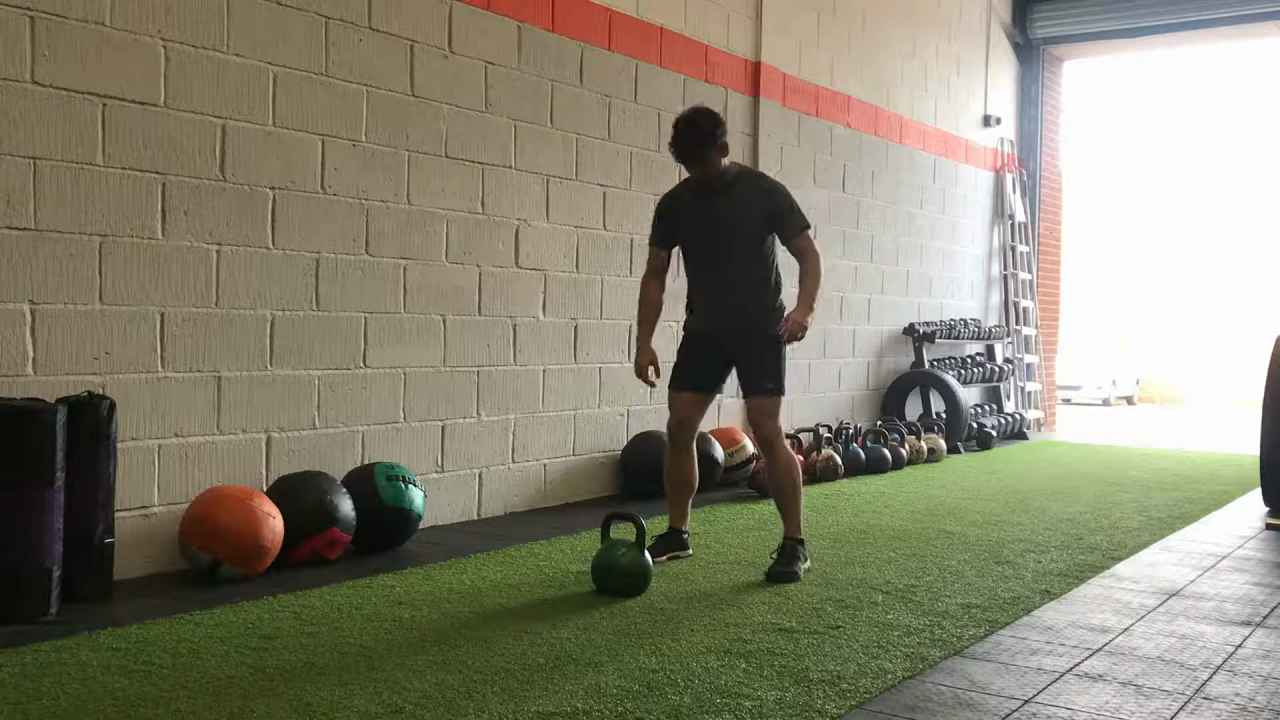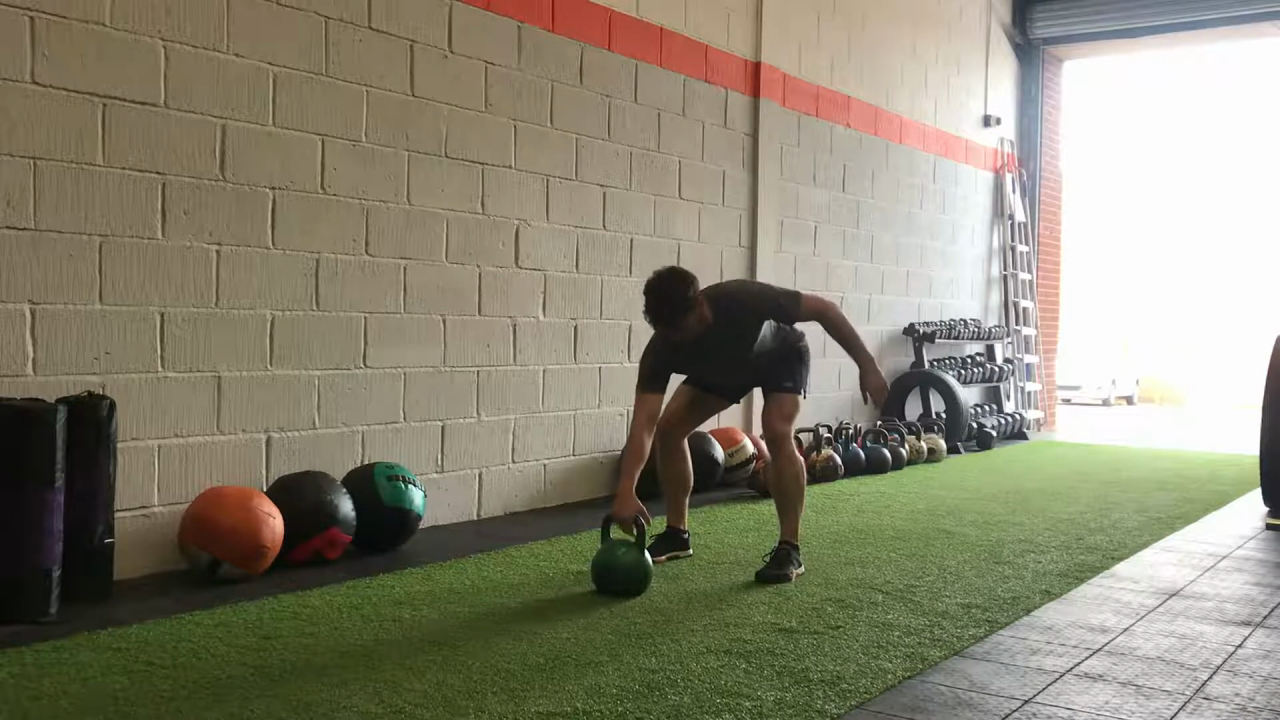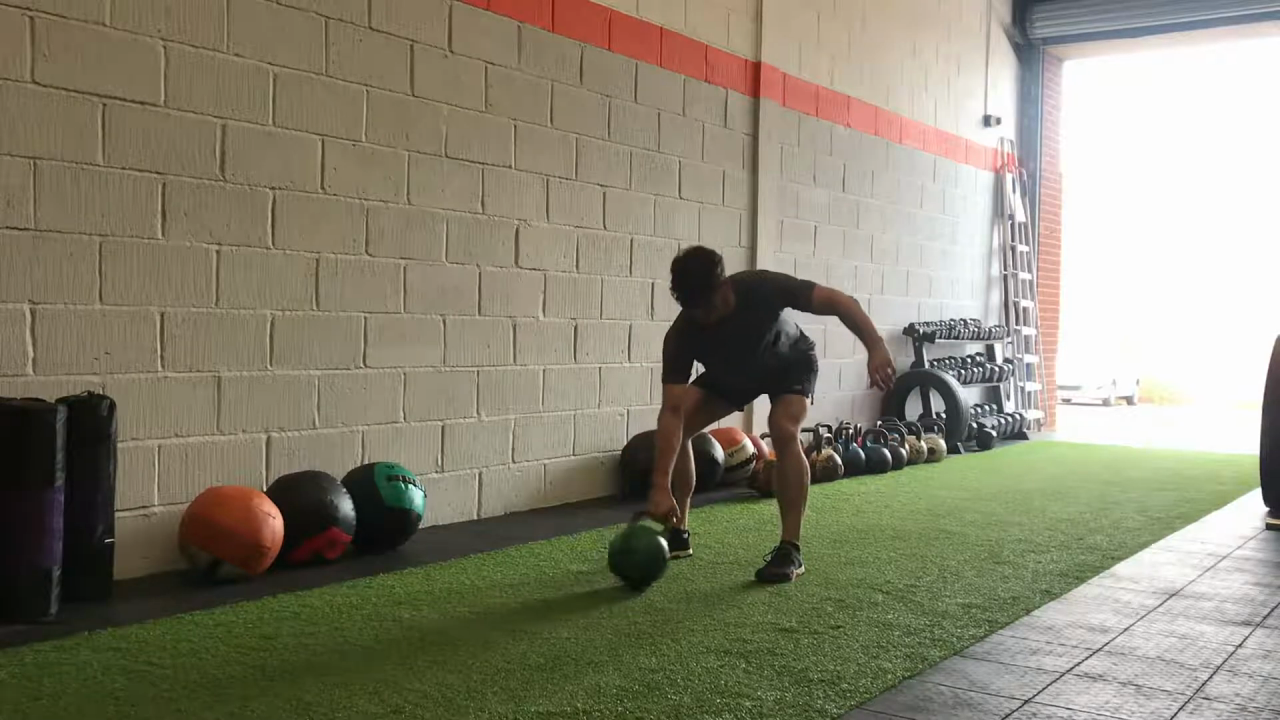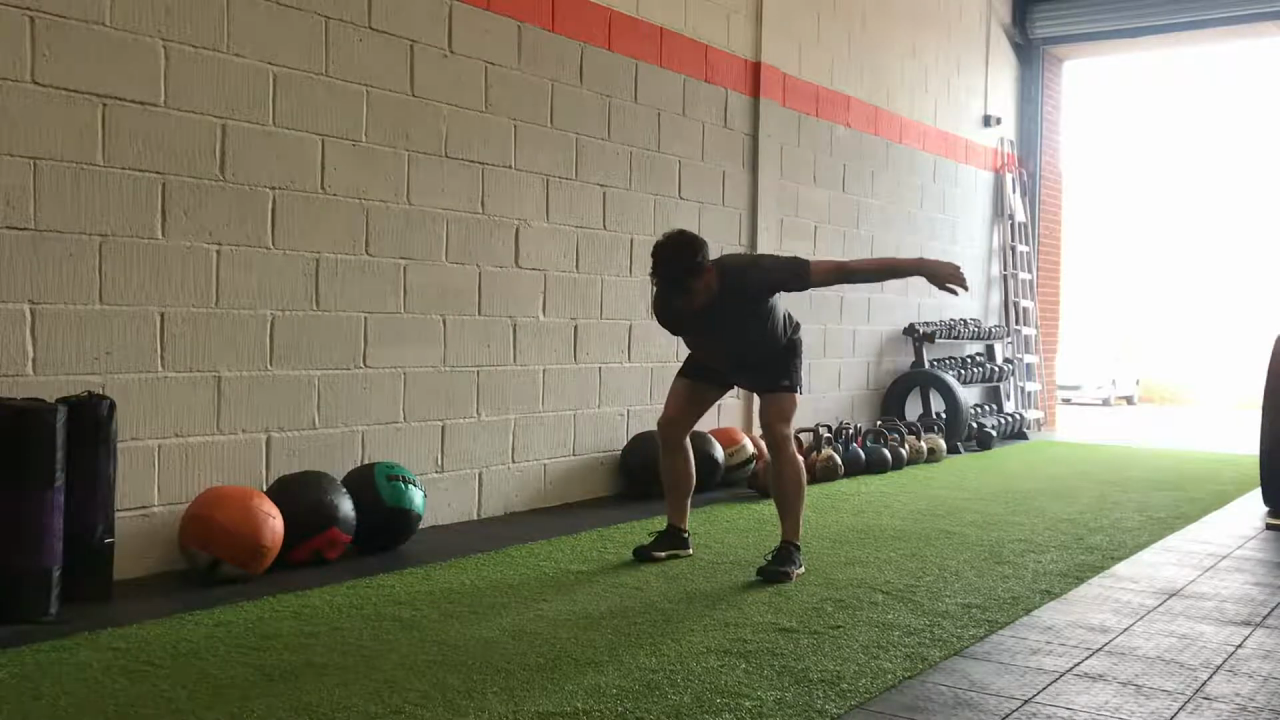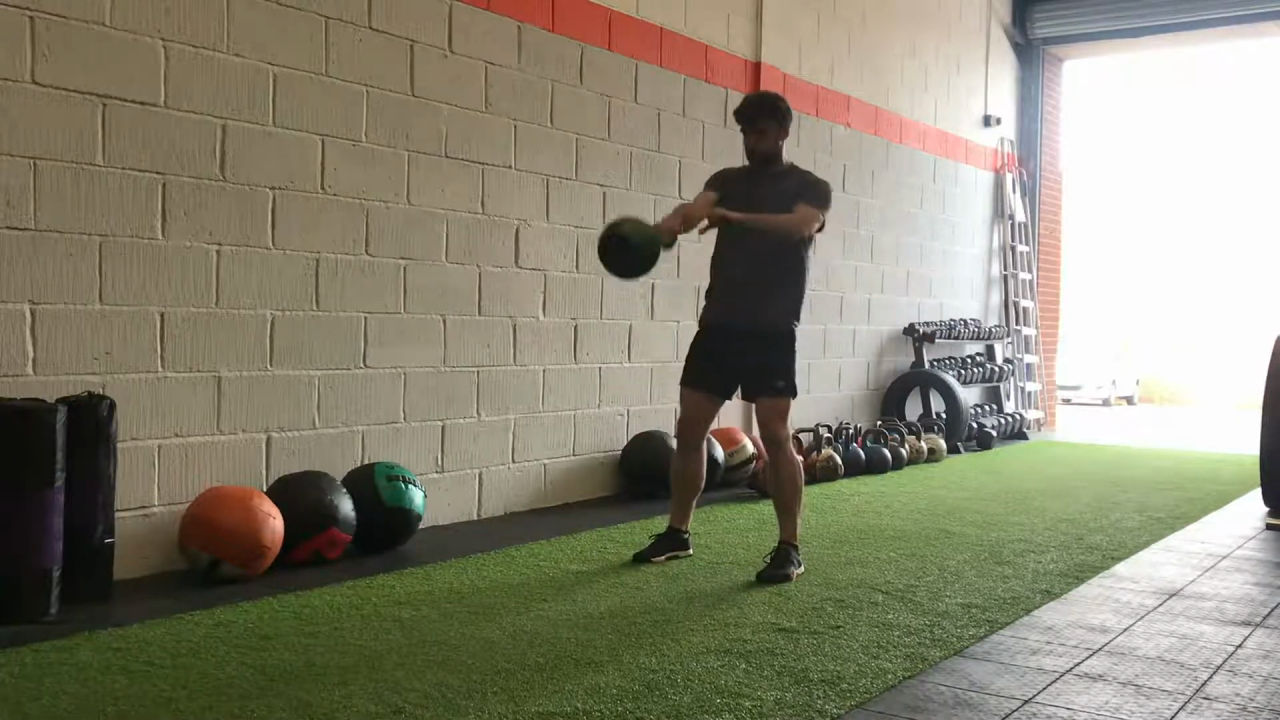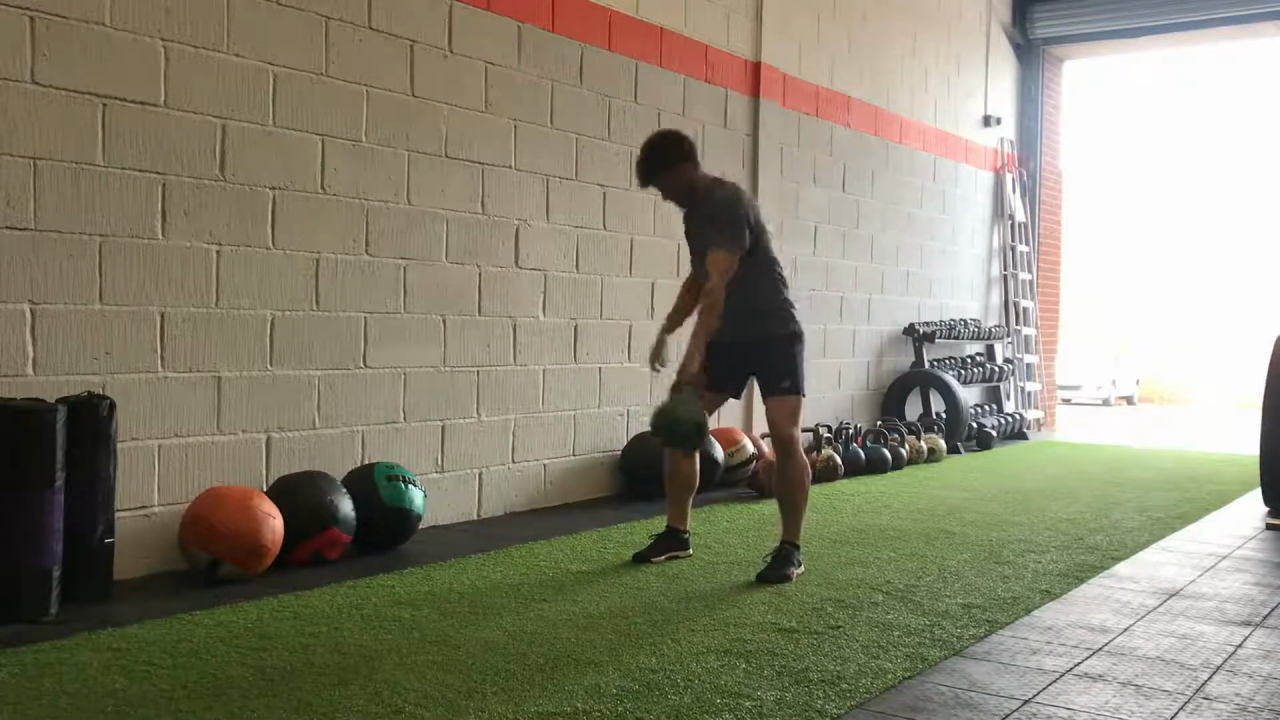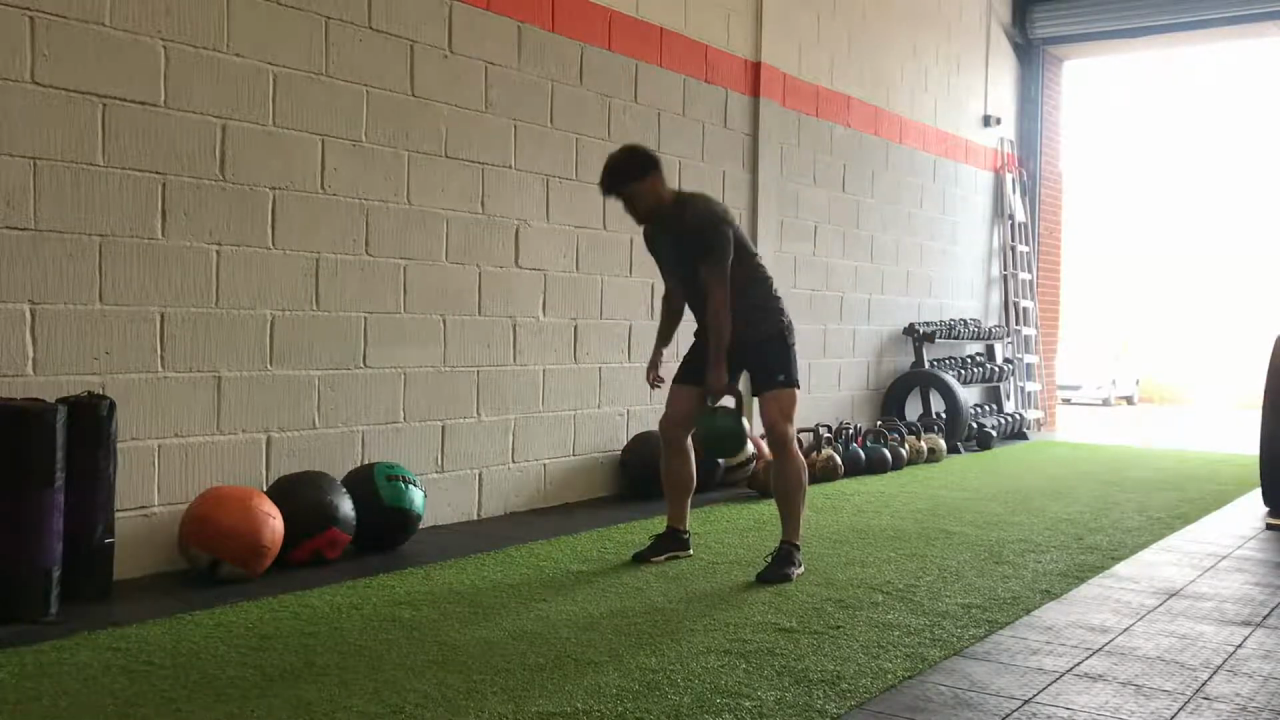
dt=0.7s
person 1, frame 1
left shoulder: (764, 192)
right shoulder: (674, 203)
left elbow: (807, 253)
right elbow: (655, 276)
left wrist: (804, 308)
right wrist: (644, 342)
left hip: (759, 328)
right hip: (703, 330)
left knee: (766, 430)
right knee: (679, 428)
left ankle: (794, 544)
right ankle: (677, 533)
person 1, frame 2
left shoulder: (742, 301)
right shoulder: (661, 350)
left elbow: (825, 309)
right elbow: (644, 424)
left wrist: (866, 365)
right wrist: (625, 491)
left hip: (782, 357)
left knee: (777, 432)
right knee: (668, 430)
left ankle: (789, 549)
right ankle: (677, 533)
person 1, frame 3
left shoulder: (761, 288)
right shoulder: (682, 334)
left elbow: (840, 302)
right elbow: (671, 412)
left wrist: (876, 348)
right wrist: (660, 486)
left hip: (791, 364)
right hip: (730, 374)
left knee: (784, 431)
right knee: (678, 427)
left ankle: (790, 549)
right ankle: (677, 533)
person 1, frame 4
left shoulder: (752, 273)
right shoulder: (666, 305)
left elbow: (843, 270)
right elbow: (700, 347)
left wrist: (922, 267)
right wrist: (743, 378)
left hip: (776, 350)
right hip: (720, 355)
left knee: (777, 434)
right knee: (670, 427)
left ankle: (790, 549)
right ankle: (676, 533)
person 1, frame 5
left shoulder: (810, 187)
right shoulder: (727, 180)
left elbow: (800, 227)
right elbow: (696, 208)
left wrist: (732, 217)
right wrist: (671, 222)
left hip: (772, 329)
right hip: (718, 325)
left knee: (775, 436)
right knee: (688, 429)
left ankle: (789, 548)
right ankle: (678, 533)
person 1, frame 6
left shoulder: (724, 202)
right shoulder: (694, 209)
left elbow: (718, 285)
right elbow: (697, 282)
left wrist: (695, 354)
right wrist: (665, 331)
left hip: (773, 333)
right hip: (731, 332)
left knee: (784, 438)
left ankle: (789, 549)
right ankle: (676, 533)
person 1, frame 7
left shoulder: (704, 216)
right shoulder: (656, 230)
left elbow: (718, 297)
left wrist: (718, 368)
right wrist: (658, 350)
left hip: (764, 333)
right hip: (714, 337)
left knee: (780, 435)
right knee: (671, 427)
left ankle: (790, 549)
right ankle: (676, 534)
